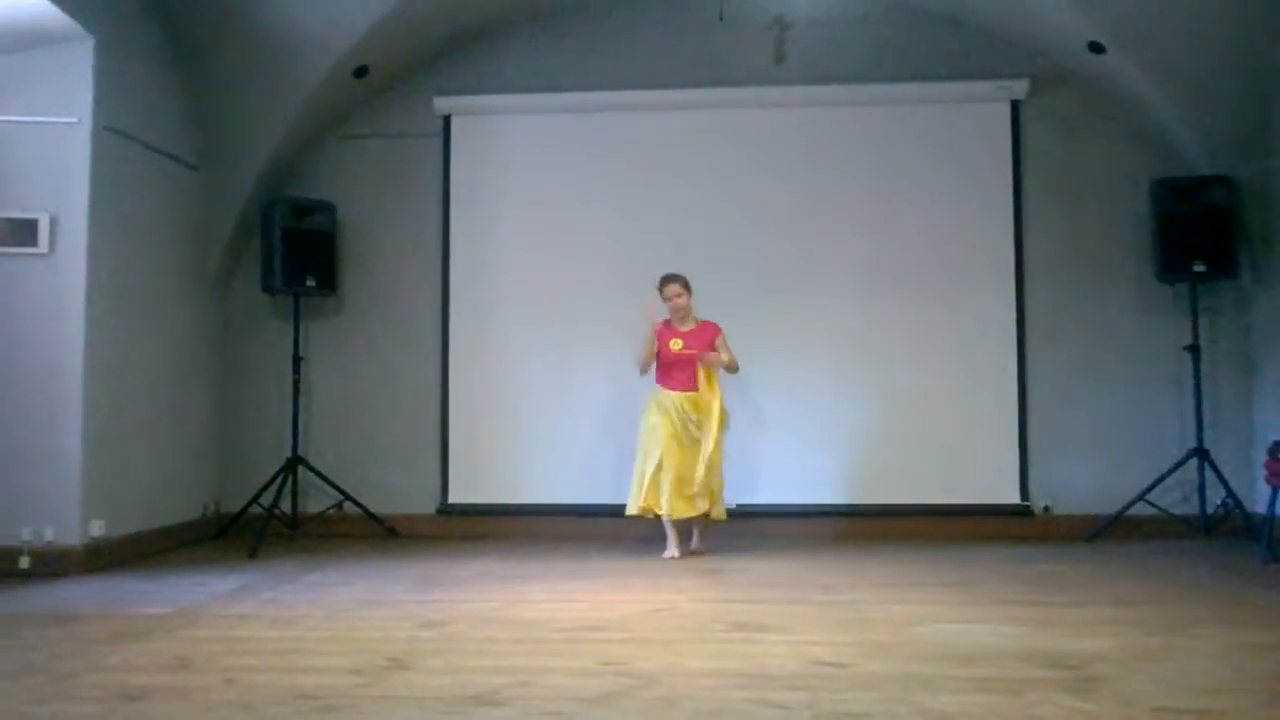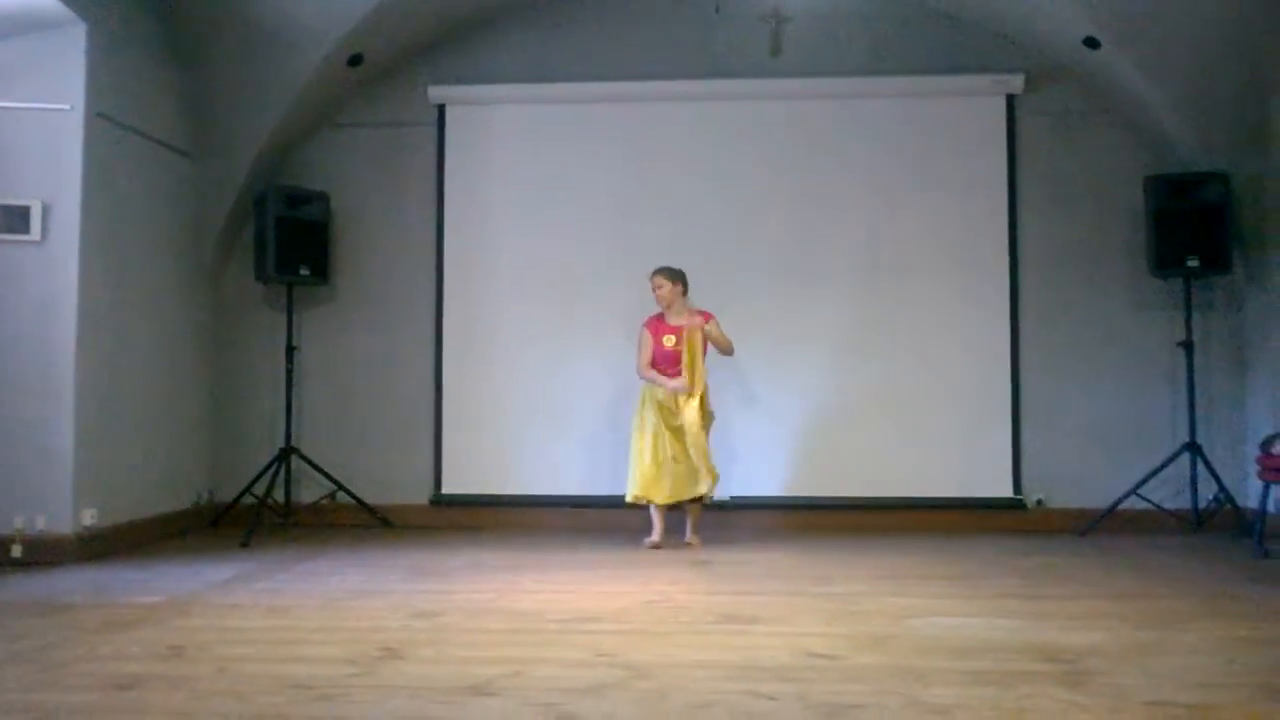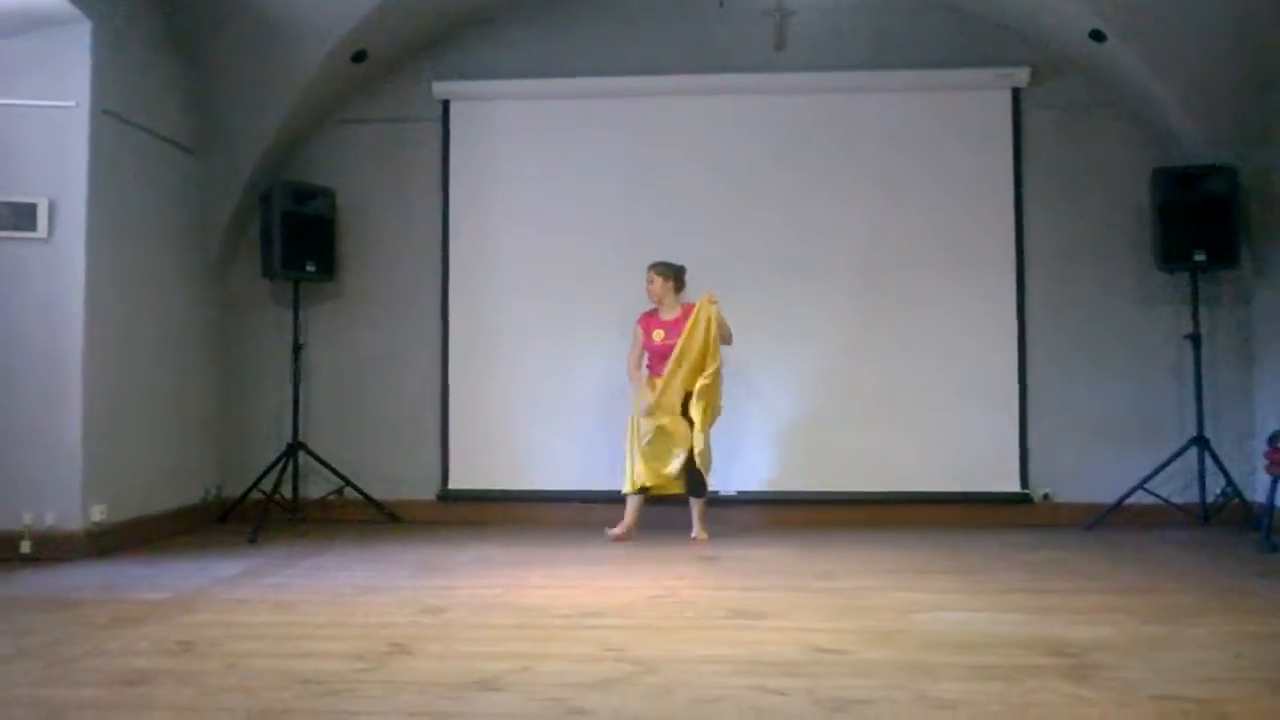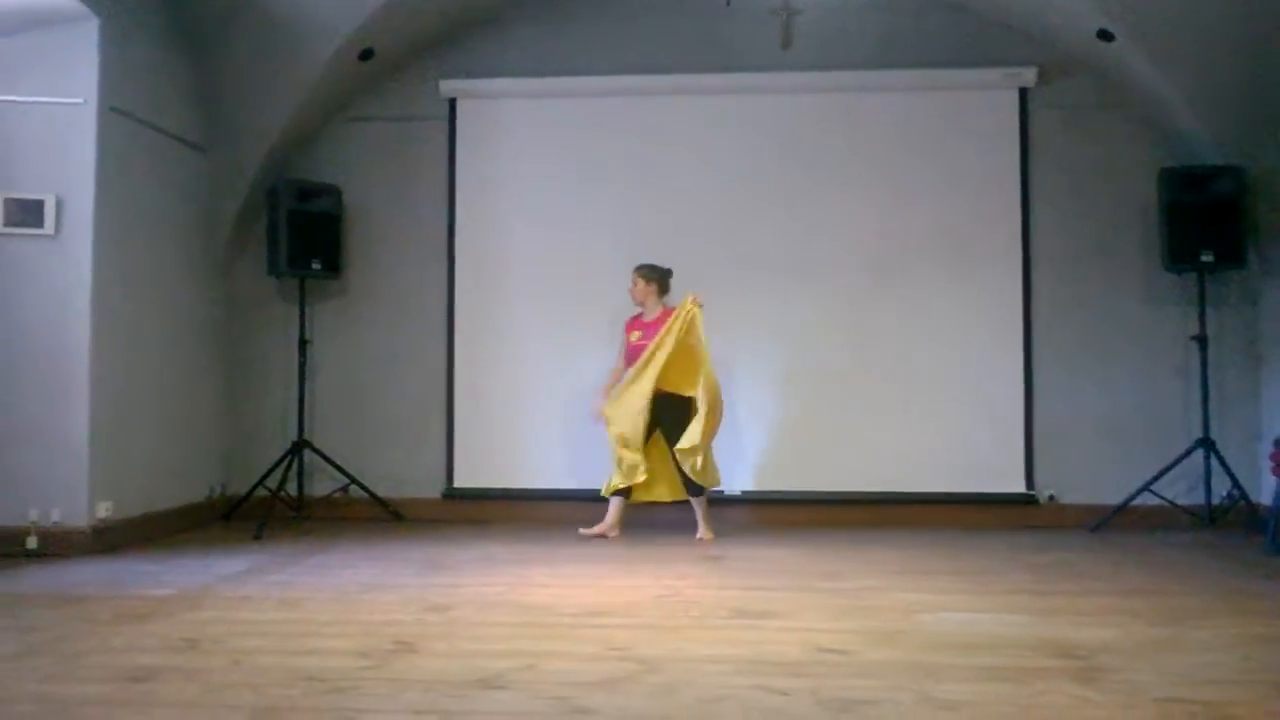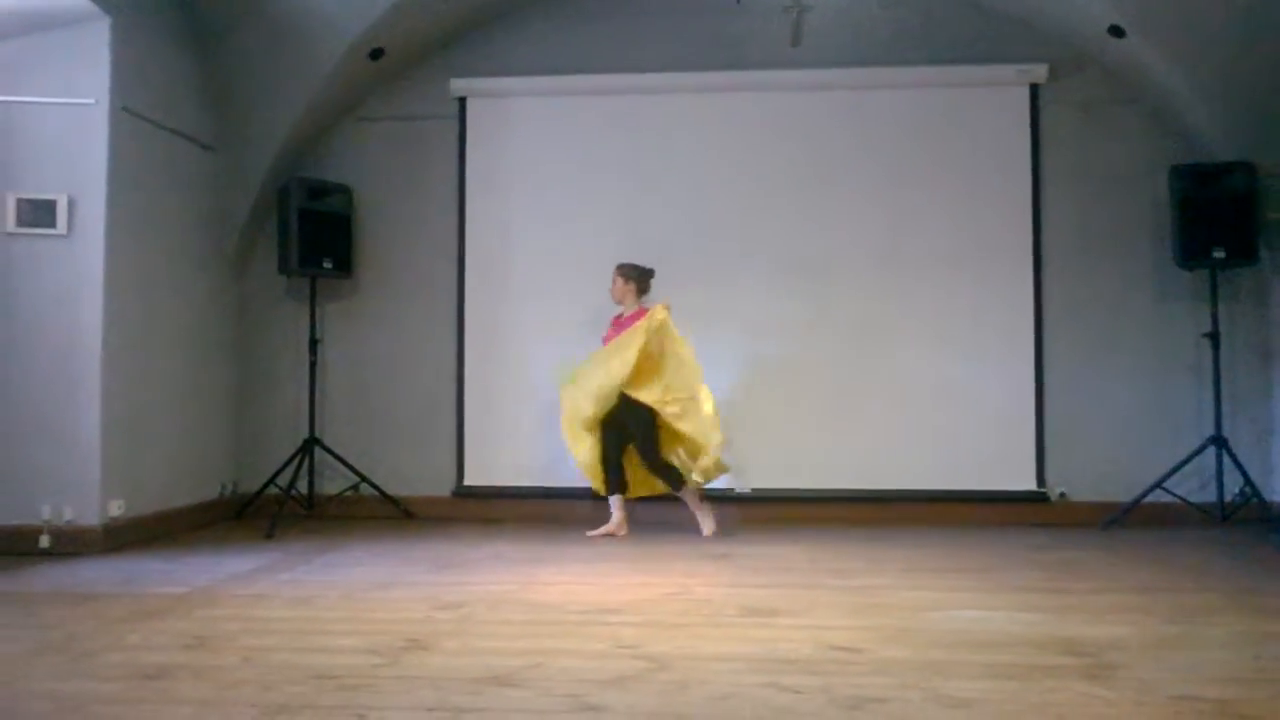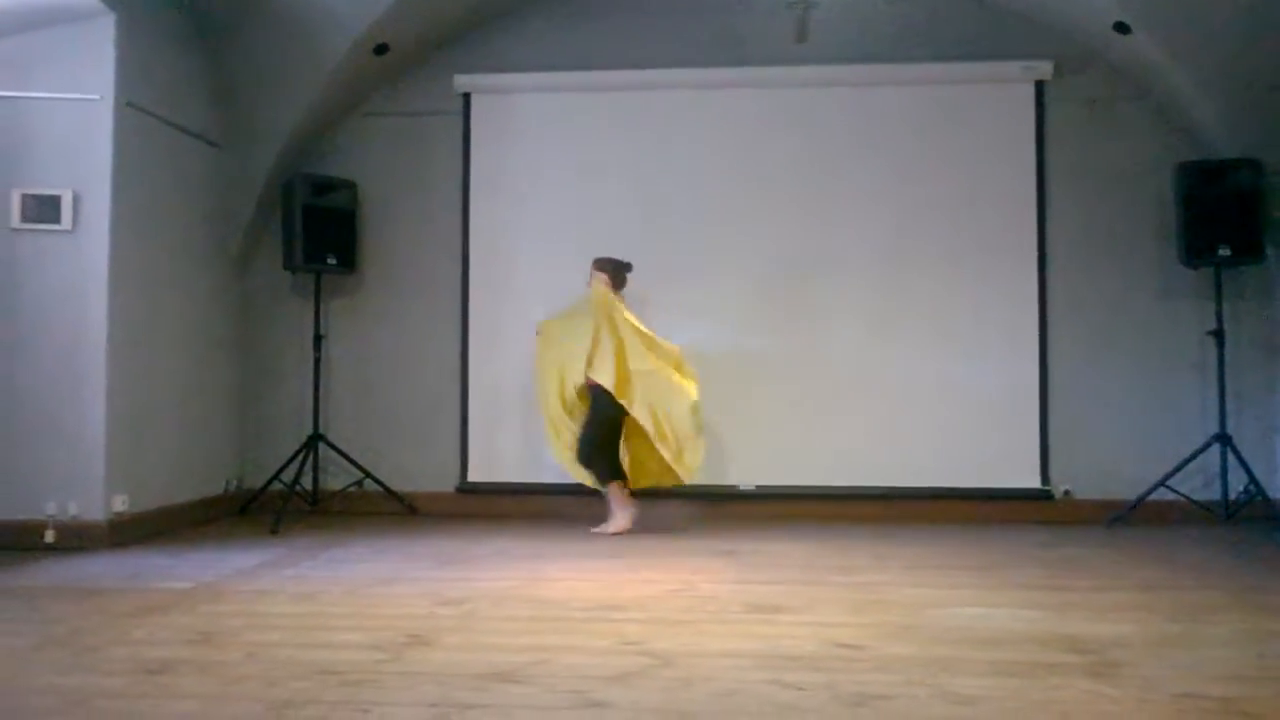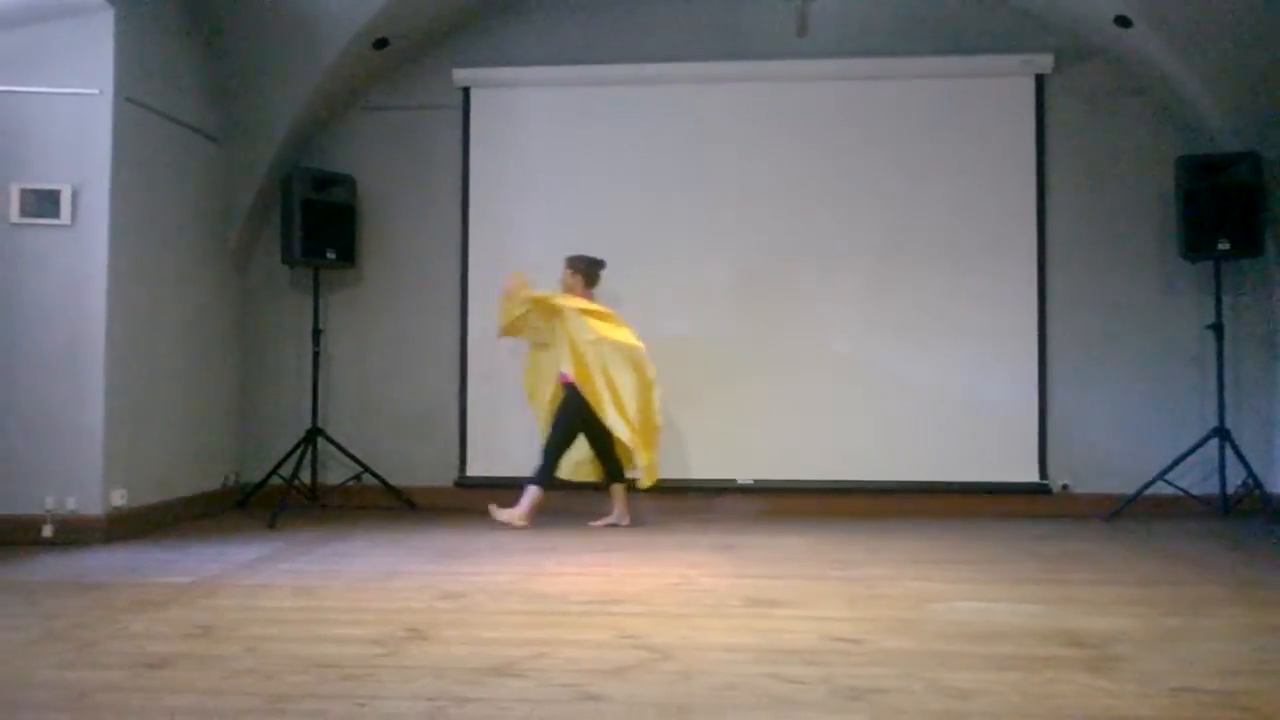
dt=0.2s
person 1, frame 1
left shoulder: (711, 330)
right shoulder: (659, 331)
left elbow: (734, 365)
right elbow: (643, 367)
left wrist: (721, 361)
right wrist: (651, 334)
left hip: (700, 406)
right hip: (665, 407)
left knee: (700, 469)
right knee: (666, 469)
left ankle: (698, 535)
right ankle: (672, 542)
person 1, frame 2
left shoulder: (704, 319)
right shoulder: (651, 326)
left elbow: (728, 349)
right elbow: (641, 368)
left wrist: (706, 331)
right wrist: (669, 383)
left hip: (692, 400)
right hip: (659, 400)
left knee: (693, 462)
right knee: (655, 461)
left ankle: (692, 530)
right ankle: (657, 529)
person 1, frame 3
left shoulder: (694, 313)
right shoulder: (645, 321)
left elbow: (726, 340)
right elbow: (633, 364)
left wrist: (715, 313)
right wrist: (644, 393)
left hip: (688, 396)
left knee: (691, 459)
left ankle: (698, 525)
right ankle: (628, 522)
person 1, frame 4
left shoulder: (674, 318)
right shoulder: (632, 324)
right elbow: (621, 366)
right wrist: (604, 396)
left hip: (671, 399)
left knee: (683, 460)
left ankle: (703, 524)
right ankle: (611, 524)
person 1, frame 5
left shoulder: (645, 319)
right shoulder: (616, 321)
left hip: (638, 399)
right hip: (616, 399)
left knee: (651, 459)
right knee: (610, 457)
left ankle: (702, 510)
right ankle: (617, 521)
person 1, frame 6
left shoulder: (611, 309)
right shoulder: (597, 309)
right wrist: (549, 331)
left hip: (610, 391)
right hip: (598, 389)
left knee: (585, 451)
right knee: (607, 453)
left ankle: (623, 508)
right ankle: (620, 513)
person 1, frame 7
left shoulder: (578, 308)
right shoulder: (586, 308)
left hip: (581, 391)
right hip: (591, 391)
left knee: (552, 449)
right knee: (604, 449)
left ankle: (521, 512)
right ankle: (620, 512)
